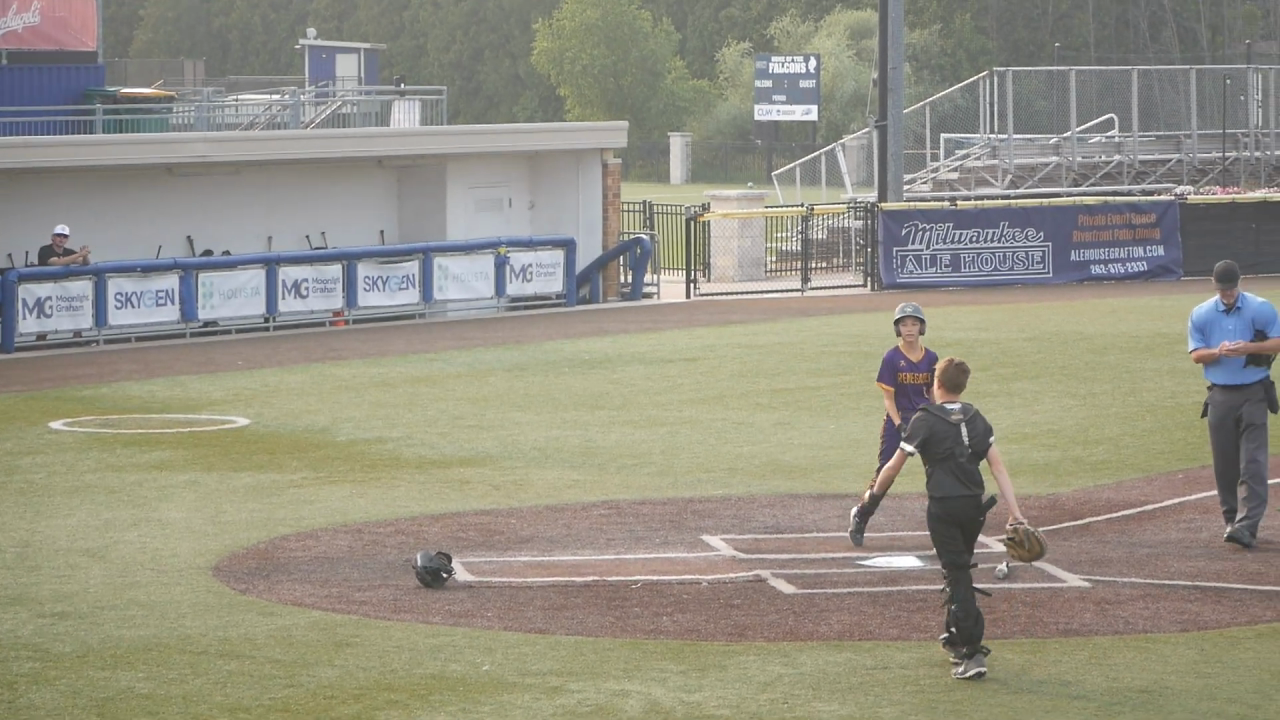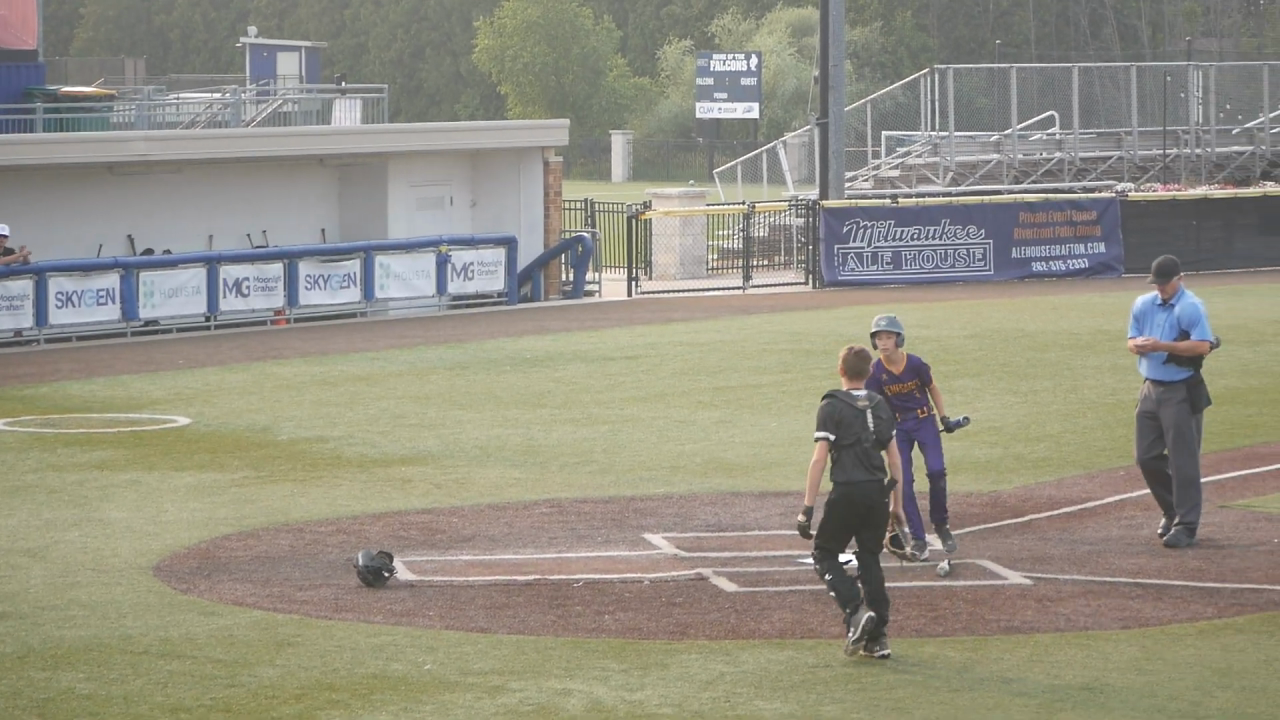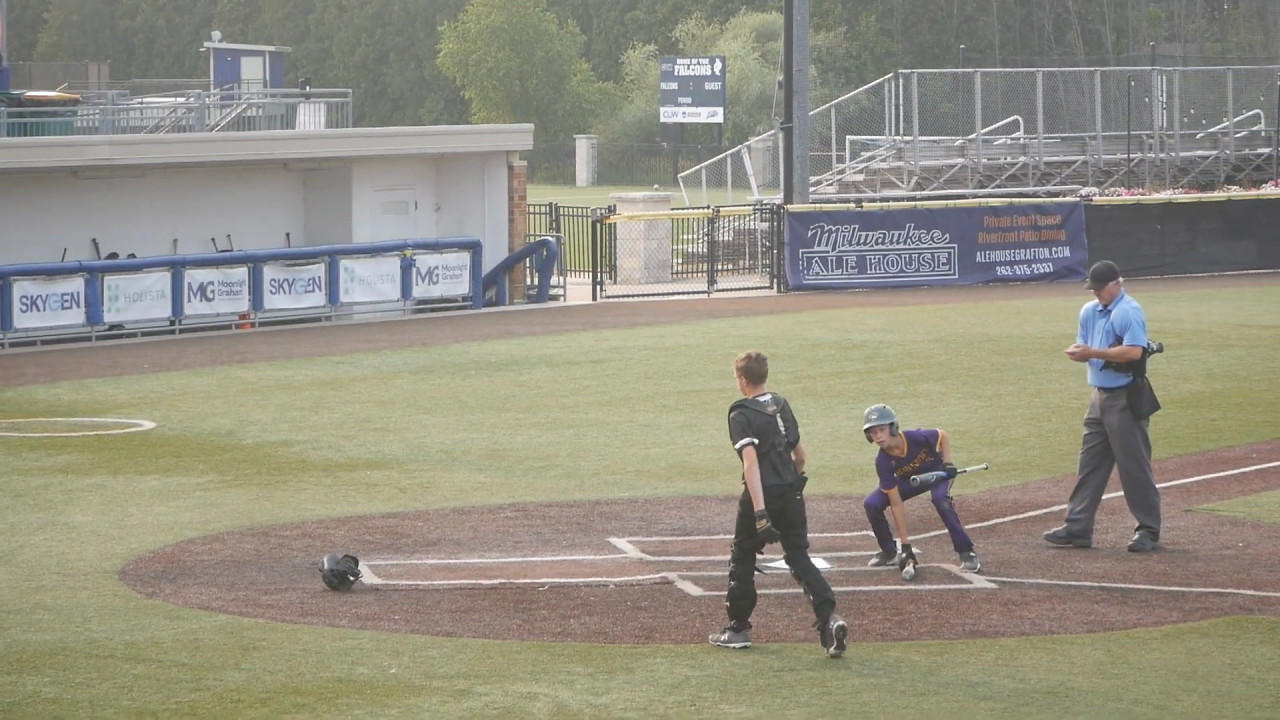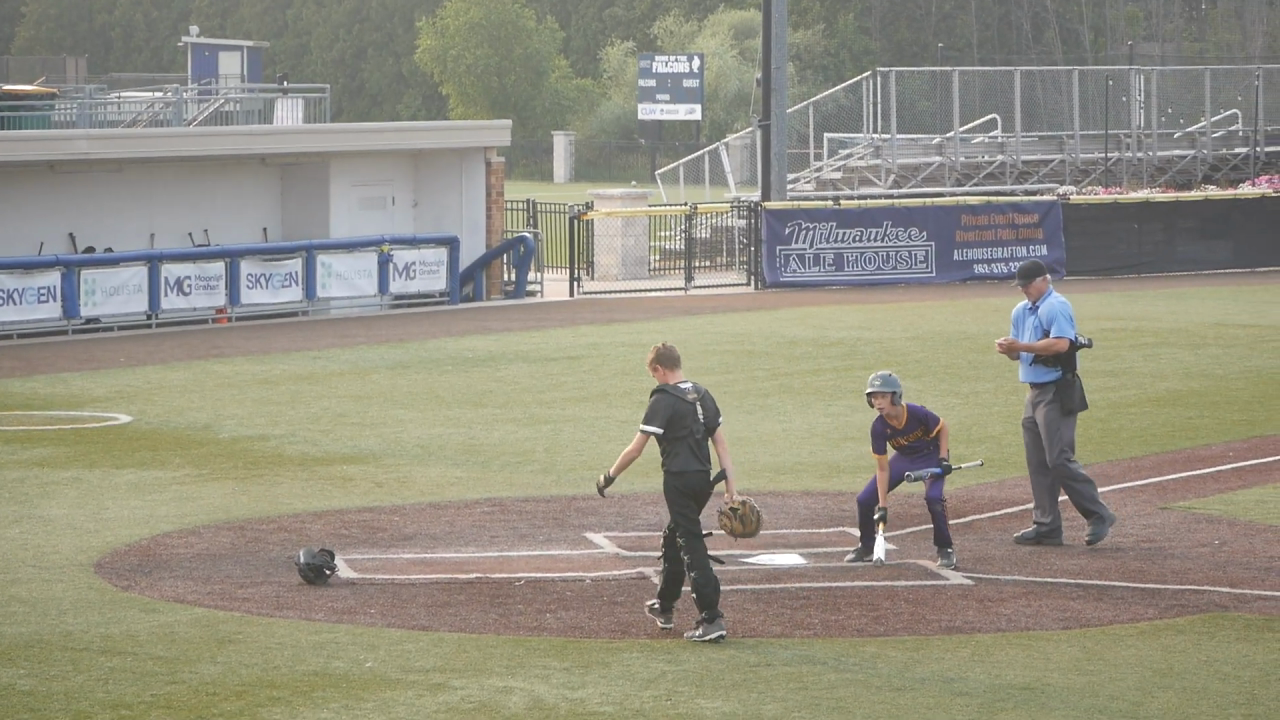
dt=0.4s
person 1, frame 1
left shoulder: (925, 420)
right shoulder: (977, 419)
left elbow: (895, 465)
right elbow: (998, 467)
left wrist: (874, 493)
right wrist: (1015, 514)
left hip: (943, 508)
right hip: (973, 506)
left knee: (957, 577)
right knee: (958, 570)
left ankle: (972, 654)
right ankle: (956, 636)
person 1, frame 2
left shoulder: (831, 406)
right shoulder: (881, 406)
left elbow: (819, 459)
right elbow: (894, 459)
left wrist: (807, 507)
right wrist: (895, 503)
left hip: (847, 492)
right hip: (878, 492)
left knee: (825, 555)
right knee: (870, 561)
left ankle: (857, 611)
right ankle: (877, 638)
person 1, frame 3
left shoulder: (741, 415)
right shoulder: (782, 406)
left elbow: (750, 465)
right elbow: (800, 456)
left wrist: (759, 513)
left hip: (760, 497)
right hip: (790, 494)
left knee: (742, 559)
right knee: (800, 561)
left ankle: (738, 630)
right ankle: (829, 617)
person 1, frame 4
left shoulder: (663, 401)
right shoulder: (703, 395)
left elbow: (635, 449)
right elbow: (722, 444)
left wrist: (608, 476)
right wrist: (731, 488)
left hip: (679, 481)
right hip: (703, 480)
left knee: (692, 548)
right knee: (673, 539)
left ankle: (711, 619)
right ankle: (665, 606)
person 2, frame 1
right shoulder: (1200, 313)
right elbow: (1196, 354)
left wrist: (1248, 348)
right wrist: (1217, 352)
left hip: (1253, 395)
right hip: (1220, 396)
left knee: (1252, 462)
right knee: (1224, 464)
left ankle: (1247, 525)
right ankle: (1232, 519)
person 2, frame 2
left shoulder: (1192, 307)
right shoulder: (1142, 304)
left elbow: (1203, 346)
right elbow: (1133, 340)
left wrist: (1161, 345)
right wrist: (1138, 345)
left hip: (1182, 393)
right hip: (1150, 389)
left knee: (1183, 461)
right knee: (1146, 456)
left ankle: (1186, 524)
right ankle: (1173, 511)
person 2, frame 3
left shoulder: (1129, 312)
right shoulder: (1088, 312)
left elbow: (1134, 352)
right elbow: (1084, 351)
left wrist: (1094, 353)
right wrist: (1076, 352)
left hip: (1125, 400)
right hip: (1100, 397)
left knee: (1134, 466)
right knee: (1091, 464)
left ankle: (1149, 530)
right ankle: (1078, 526)
person 2, frame 4
left shoulder: (1056, 307)
right shoulder: (1020, 311)
left elbow: (1061, 343)
left wrist: (1021, 346)
right wrist: (1009, 349)
left hip: (1057, 393)
right hip: (1035, 392)
left knee: (1059, 459)
right knee: (1038, 463)
left ankle: (1099, 515)
right ankle: (1047, 525)
person 3, frame 1
left shoulder: (931, 359)
right shoulder: (891, 359)
left elbow: (931, 393)
right elbow: (887, 399)
right wrist: (898, 425)
right hip: (897, 424)
right ankle: (861, 516)
person 3, frame 2
left shoulder: (916, 364)
right shoulder: (873, 373)
left elbow: (932, 387)
left wrist: (943, 416)
left hip: (924, 421)
right hip: (897, 425)
left knee: (936, 471)
right knee: (903, 479)
left ankle: (942, 527)
right ankle: (918, 540)
person 3, frame 3
left shoulder: (917, 437)
right shoulder: (883, 461)
left elbow: (943, 436)
right elbow: (897, 503)
left wrist: (948, 463)
right wrist: (905, 544)
left hip: (939, 471)
right hip: (911, 480)
left knee: (941, 498)
right knee: (872, 504)
left ankle: (967, 552)
right ankle: (888, 551)
person 3, frame 4
left shoulder: (918, 413)
right shoulder: (878, 427)
left elbow: (943, 429)
right elbow: (882, 469)
left wrist: (943, 458)
right wrist: (882, 508)
left hip: (930, 456)
right hip: (904, 458)
left knee: (934, 497)
right knee: (866, 500)
left ankle: (945, 549)
right ankle: (866, 547)
